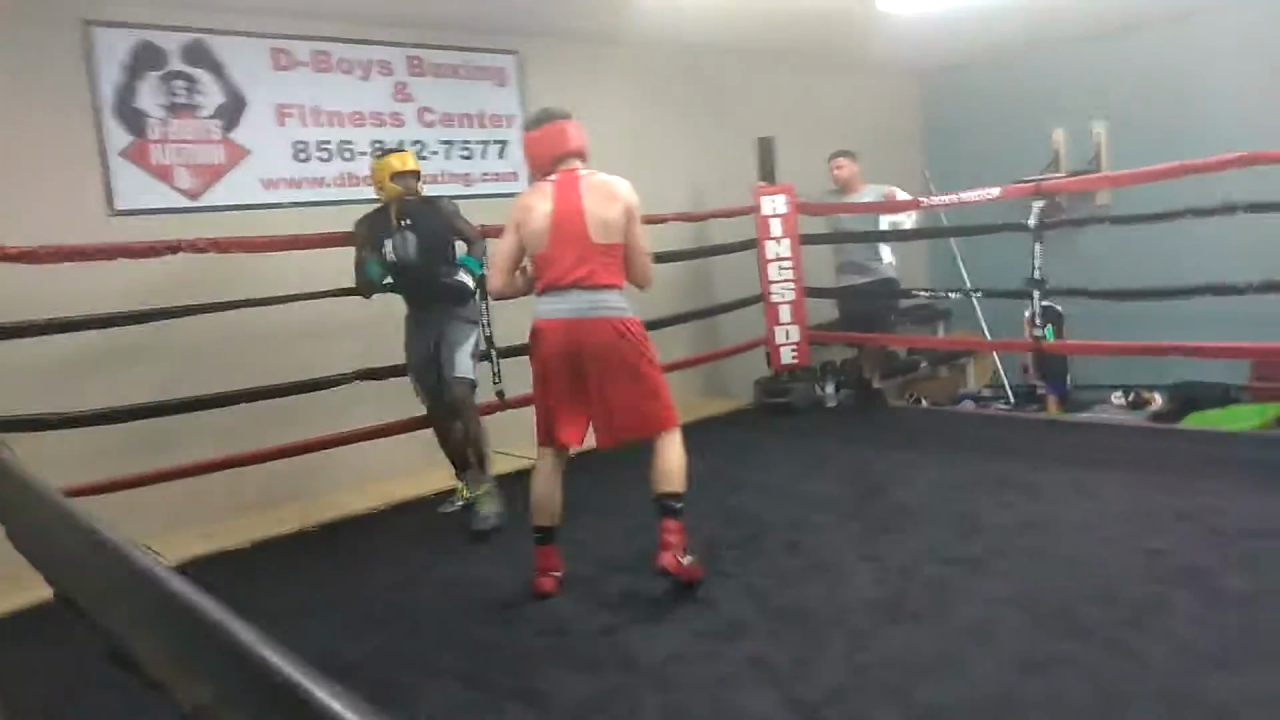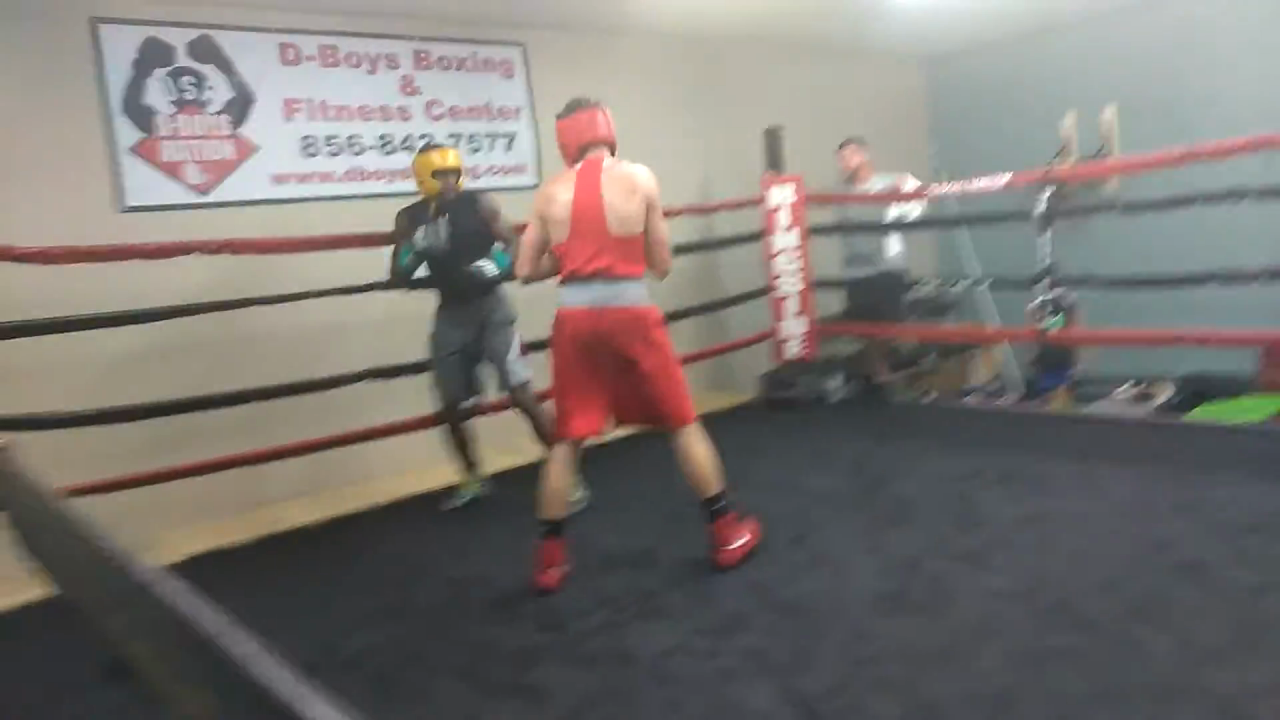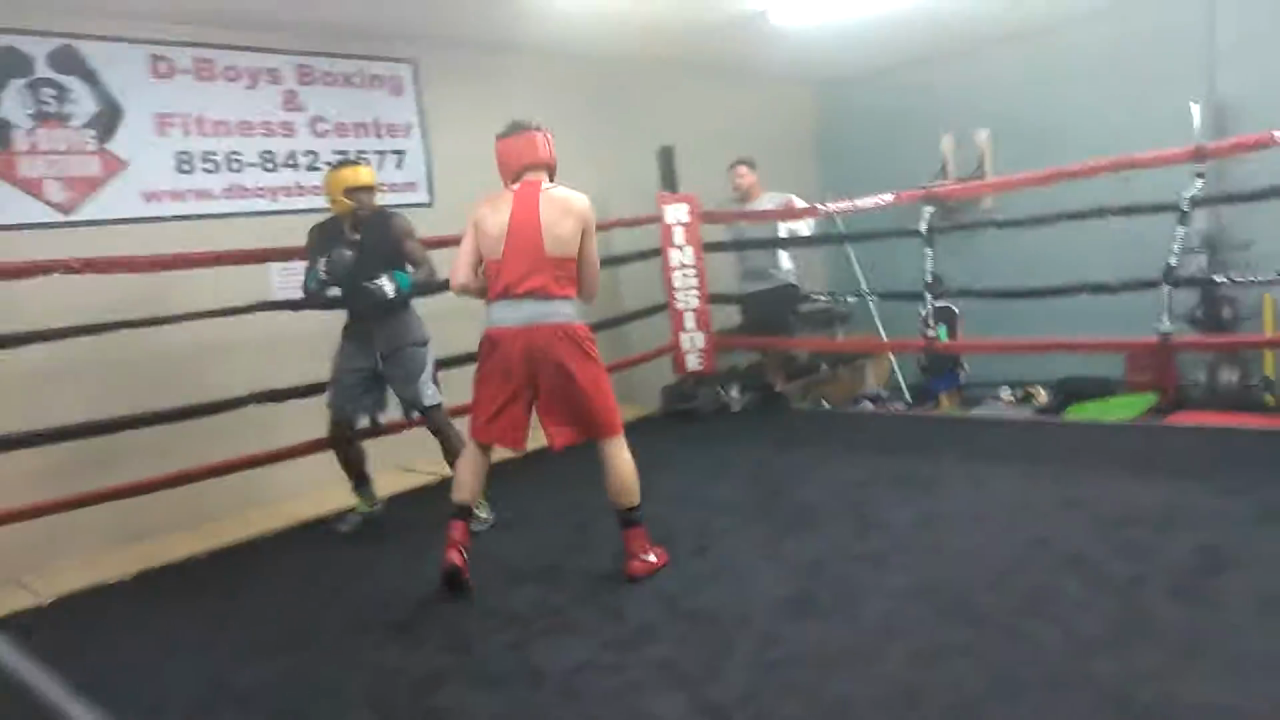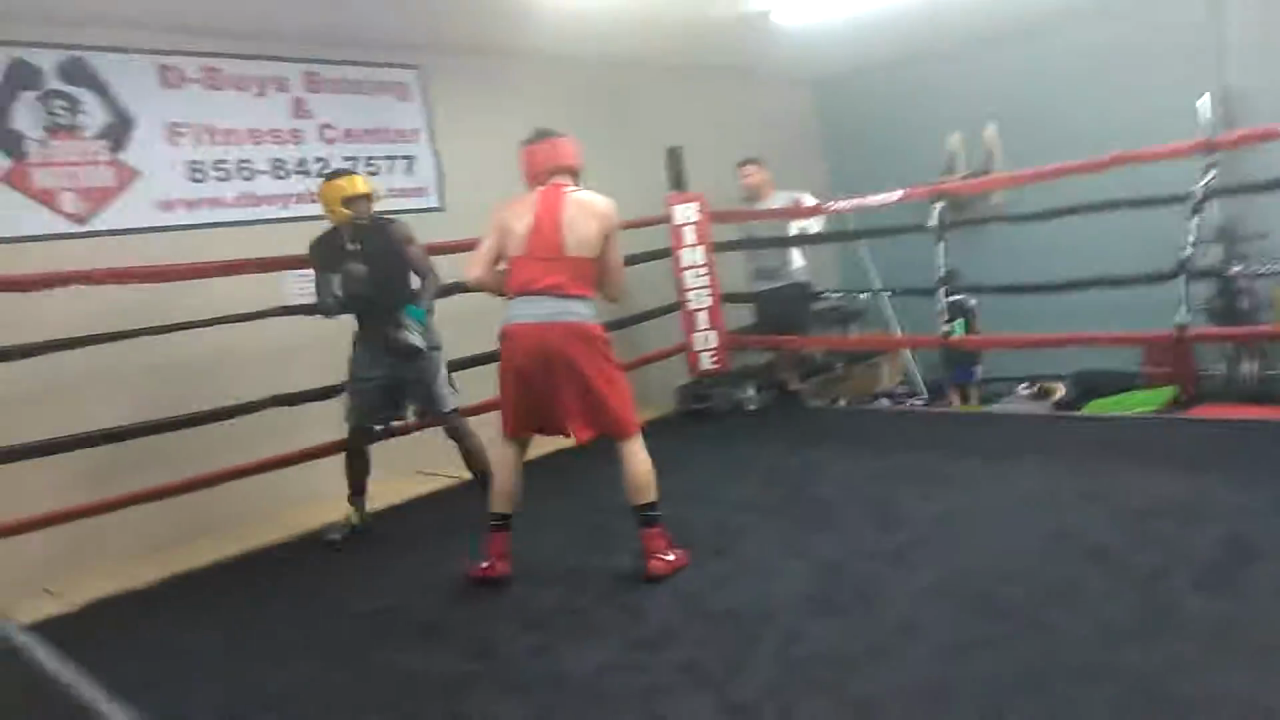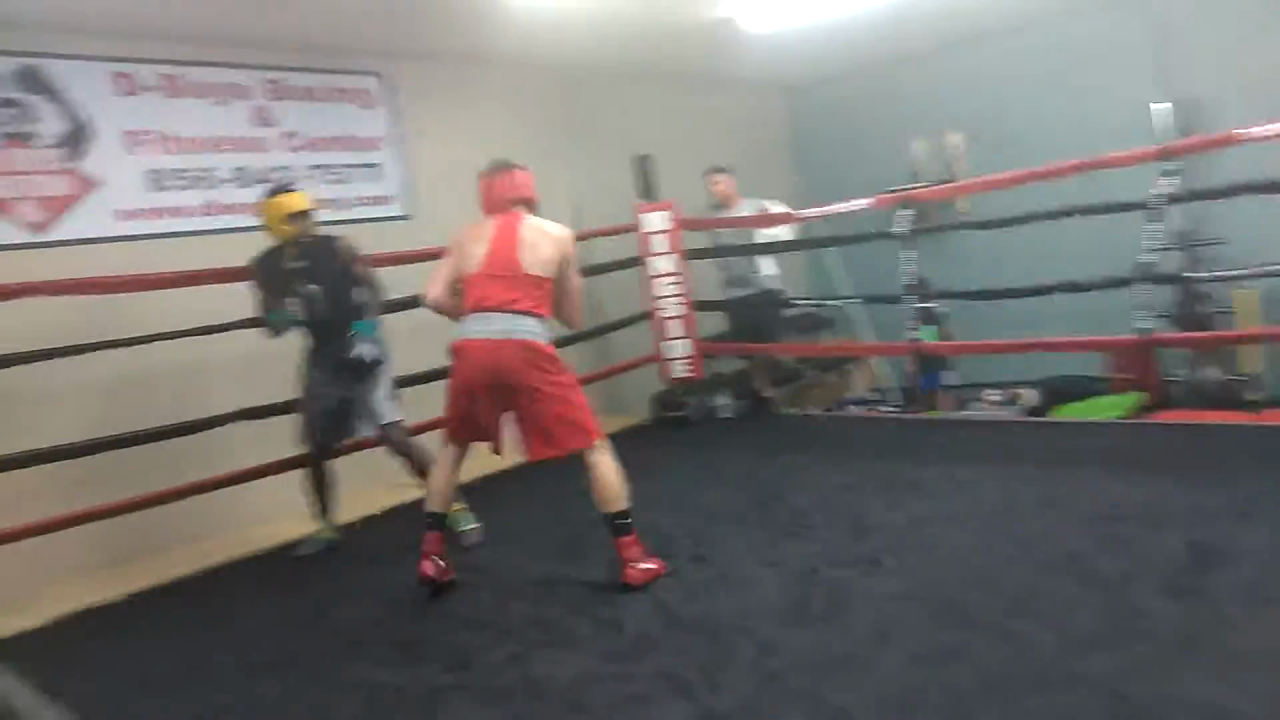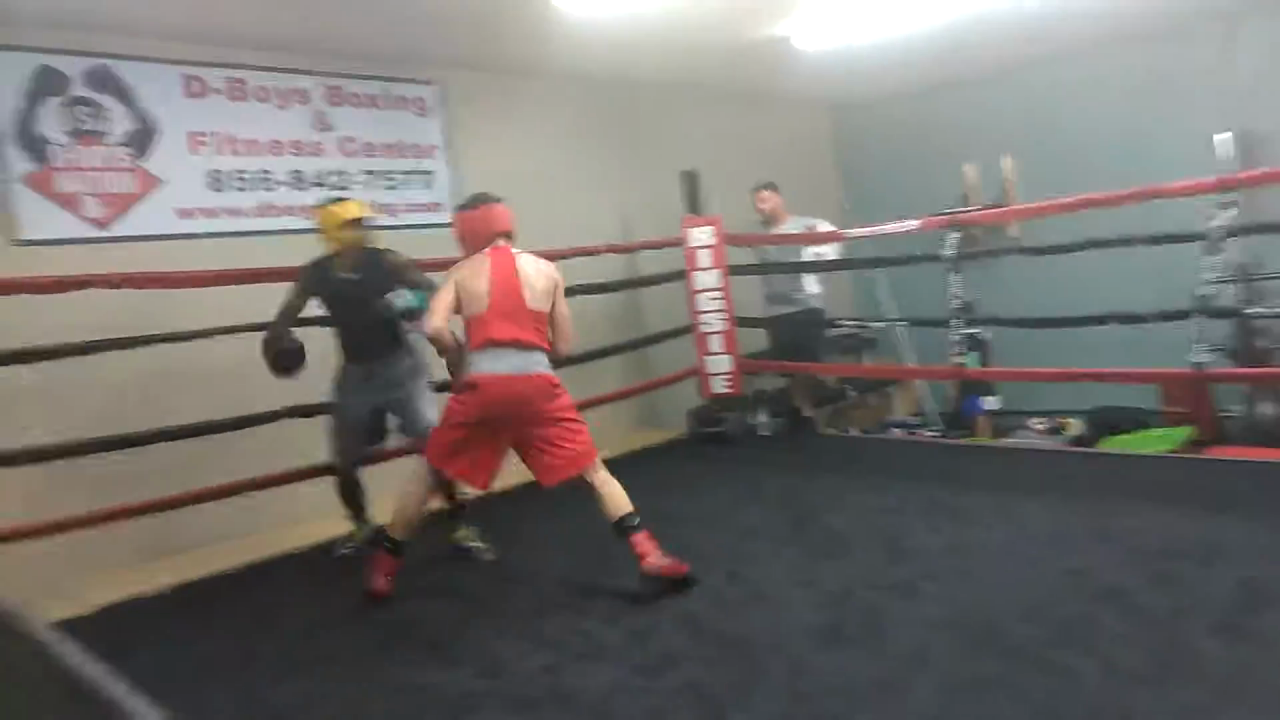
dt=0.2s
person 1, frame 1
left shoulder: (525, 205)
right shoulder: (618, 191)
left elbow: (499, 285)
right elbow: (642, 276)
left hip: (552, 328)
right hip: (611, 323)
left knee: (552, 448)
right knee: (664, 432)
left ankle: (546, 565)
right ankle: (672, 540)
person 1, frame 2
left shoulder: (551, 193)
right shoulder: (640, 179)
left elbow: (526, 269)
right elbow: (661, 264)
left hip: (574, 318)
right hip: (630, 313)
left knee: (567, 440)
right knee: (683, 425)
left ankle: (549, 560)
right ankle: (727, 534)
person 1, frame 3
left shoulder: (486, 211)
right shoulder: (576, 204)
left elbow: (461, 282)
right elbow: (590, 288)
left hip: (504, 334)
right hip: (560, 330)
left knee: (480, 442)
right knee: (610, 436)
left ankle: (456, 542)
right ankle: (638, 550)
person 1, frame 4
left shoulder: (510, 211)
right shoulder: (599, 207)
left elbow: (477, 275)
right elbow: (613, 289)
left hip: (520, 331)
right hip: (574, 328)
left knee: (514, 441)
right knee: (627, 436)
left ankle: (496, 553)
right ankle: (657, 549)
person 1, frame 5
left shoulder: (470, 238)
right shoulder: (557, 235)
left elbow: (436, 297)
right elbow: (574, 310)
left hip: (475, 350)
right hip: (527, 349)
left knee: (453, 446)
right knee: (592, 447)
left ankle: (432, 553)
right ankle: (633, 558)
person 1, frame 6
left shoulder: (462, 273)
right shoulder: (546, 270)
left elbow: (434, 328)
right elbow: (564, 346)
left wrist: (458, 358)
left hip: (484, 385)
right hip: (536, 383)
left knee: (433, 472)
right knee: (593, 470)
left ankle: (384, 569)
right ankle: (650, 554)
person 2, frame 1
left shoulder: (439, 209)
right shoulder: (369, 226)
left elbow: (476, 243)
right elbow: (364, 287)
left wrist: (470, 270)
right wrist: (382, 260)
left hip: (455, 310)
right hip: (419, 318)
left knee: (461, 397)
right knee: (439, 410)
left ankle: (484, 488)
right ankle: (468, 480)
person 2, frame 2
left shoulder: (479, 205)
right shoulder: (409, 219)
left elbow: (514, 247)
right elbow: (398, 278)
left wrist: (498, 265)
right wrist: (414, 250)
left hip: (489, 308)
right hip: (451, 314)
left knee: (522, 396)
right knee: (451, 407)
right ankle: (473, 478)
person 2, frame 3
left shoulder: (392, 223)
right shoulder: (322, 235)
left elbow: (427, 271)
right elbow: (311, 292)
left wrist: (397, 282)
right wrist: (321, 275)
left hip: (400, 328)
right hip: (358, 333)
left knee: (435, 417)
right knee: (341, 429)
left ankle: (474, 497)
right ankle: (366, 498)
person 2, frame 4
left shoulder: (392, 231)
right shoulder: (323, 249)
left elbow: (429, 277)
right elbow: (325, 305)
left wrist: (417, 317)
right wrist: (333, 294)
left hip: (410, 335)
right hip: (371, 341)
left knee: (452, 421)
right knee: (358, 433)
right ankle: (356, 512)
person 2, frame 5
left shoulder: (336, 247)
right shoulder: (266, 267)
left elbow: (372, 288)
right elbow: (273, 325)
left wrist: (365, 329)
right wrist: (292, 312)
left hip: (362, 349)
right hip: (323, 358)
left knee: (393, 435)
right knee: (318, 450)
left ankle: (457, 508)
right ankle: (326, 526)
person 2, frame 6
left shoulder: (389, 262)
right shoulder: (316, 274)
left elbow: (431, 289)
right elbow: (284, 319)
left wrist: (411, 301)
right wrist: (276, 339)
left hip: (400, 364)
right hip: (357, 371)
right knee: (347, 460)
left ankle: (462, 528)
right ankle: (362, 526)
person 3, frame 1
left shoulder: (882, 193)
right shoulder: (830, 200)
left elbow: (906, 221)
left hip: (880, 278)
right hip: (848, 283)
left knee: (880, 336)
left ankle: (877, 381)
right ankle: (871, 382)
person 3, frame 2
left shoulder: (890, 184)
right shoulder: (840, 191)
left elbow: (912, 212)
left wrist: (902, 193)
left hip: (888, 270)
right hip: (857, 273)
left knee: (887, 326)
right ankle: (878, 375)
person 3, frame 3
left shoulder: (782, 202)
right shoulder: (731, 210)
left elbow: (804, 230)
left hip: (781, 284)
right hip: (750, 289)
left knee: (783, 338)
left ankle: (784, 385)
right ankle: (776, 386)
person 3, frame 4
left shoulder: (792, 200)
left elbow: (815, 227)
left hip: (793, 282)
right hip: (763, 286)
left knee: (796, 337)
left ankle: (799, 382)
right ankle: (790, 385)
person 3, frame 5
left shoulder: (760, 208)
left elbow: (785, 233)
left hip: (763, 289)
right hip: (733, 293)
left knee: (767, 345)
left ankle: (775, 392)
right ankle: (764, 393)
person 3, frame 6
left shoulder: (806, 226)
left elbow: (830, 253)
left hip: (807, 307)
right hip: (776, 311)
left knee: (810, 364)
left ankle: (814, 411)
right ankle: (804, 412)
